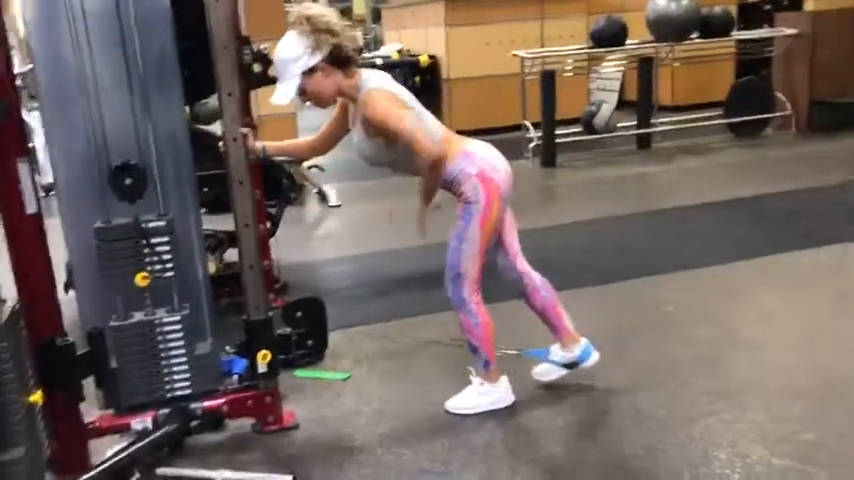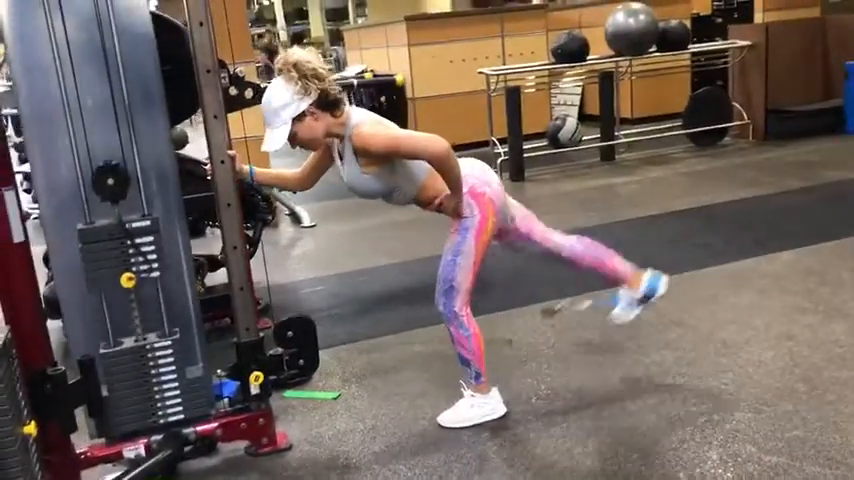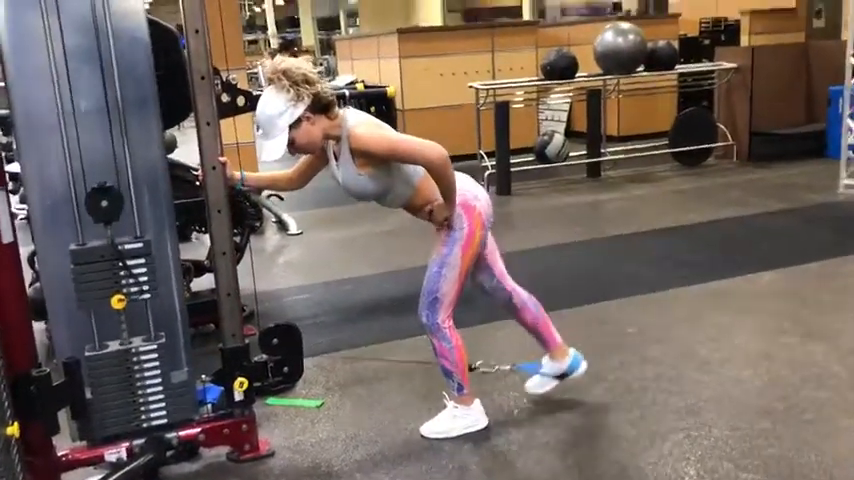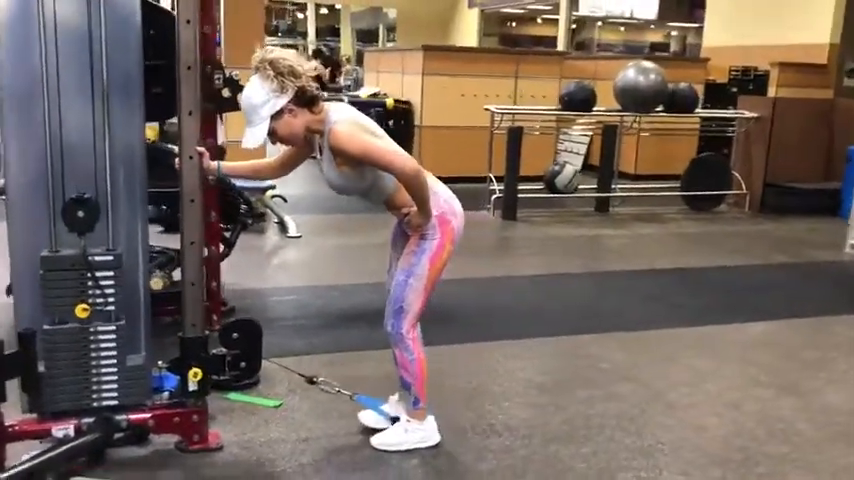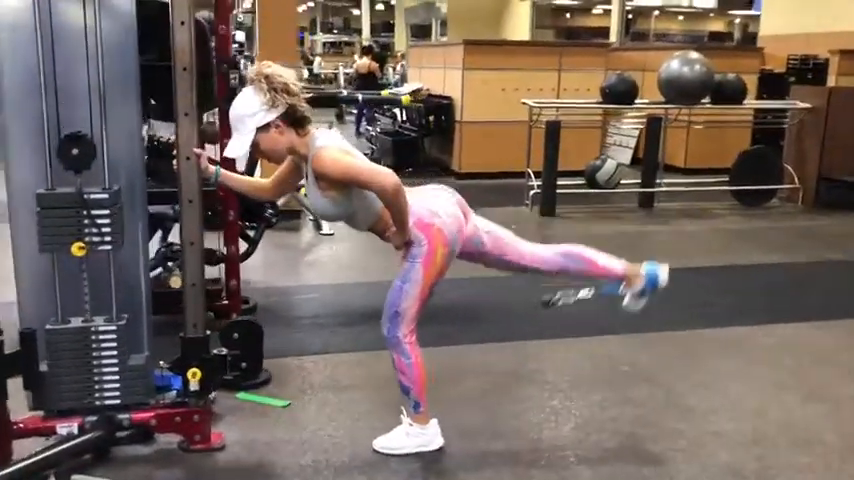
dt=1s
person 1, frame 1
left shoulder: (373, 102)
right shoulder: (354, 95)
left elbow: (433, 151)
right elbow: (316, 146)
left wrist: (425, 200)
right wrist: (260, 148)
left hip: (477, 178)
right hip: (478, 173)
left knee: (461, 290)
right knee: (515, 267)
left ankle: (493, 385)
right ankle: (571, 346)
person 1, frame 2
left shoulder: (362, 134)
right shoulder: (335, 137)
left elbow: (439, 147)
right elbow: (301, 179)
left wrist: (456, 197)
right wrist: (246, 172)
left hip: (475, 197)
right hip: (473, 192)
left knee: (452, 304)
right knee: (551, 243)
left ankle: (483, 397)
right ankle: (637, 281)
person 1, frame 3
left shoulder: (357, 135)
right shoulder: (329, 139)
left elbow: (436, 154)
right elbow: (293, 180)
left wrist: (448, 206)
right wrist: (237, 178)
left hip: (462, 208)
right hip: (457, 208)
left knee: (434, 315)
right knee: (501, 287)
left ankle: (466, 409)
right ankle: (561, 357)
person 1, frame 4
left shoulder: (340, 131)
right shoulder: (315, 130)
left elbow: (410, 168)
right elbow: (276, 168)
left wrist: (423, 215)
right wrist: (214, 167)
left hip: (435, 216)
right hip: (414, 216)
left knee: (399, 322)
right knee: (403, 316)
left ankle: (419, 424)
right ankle: (405, 402)
person 1, frame 5
left shoulder: (323, 155)
right shoulder: (304, 152)
left elbow: (388, 183)
right elbow: (270, 190)
left wrist: (401, 232)
right wrist: (214, 174)
left hip: (430, 226)
right hip: (438, 208)
left knee: (397, 330)
right knee: (539, 257)
left ankle: (421, 428)
right ankle: (635, 275)
